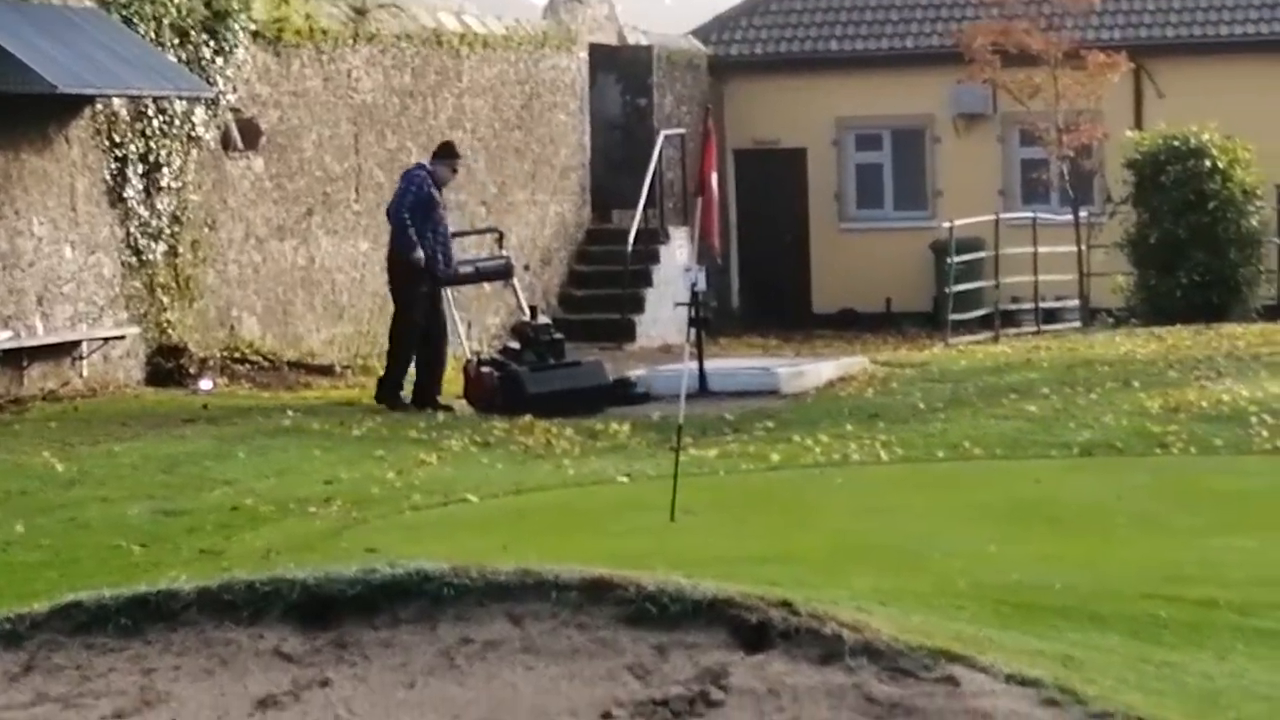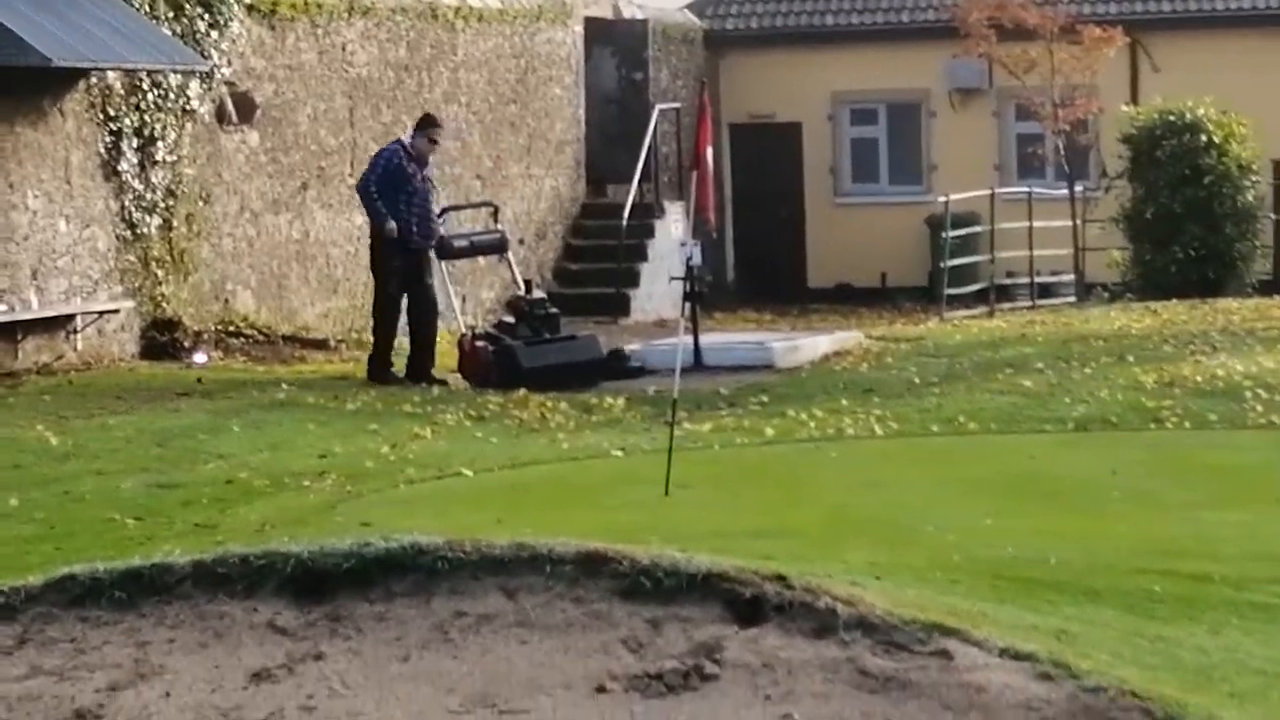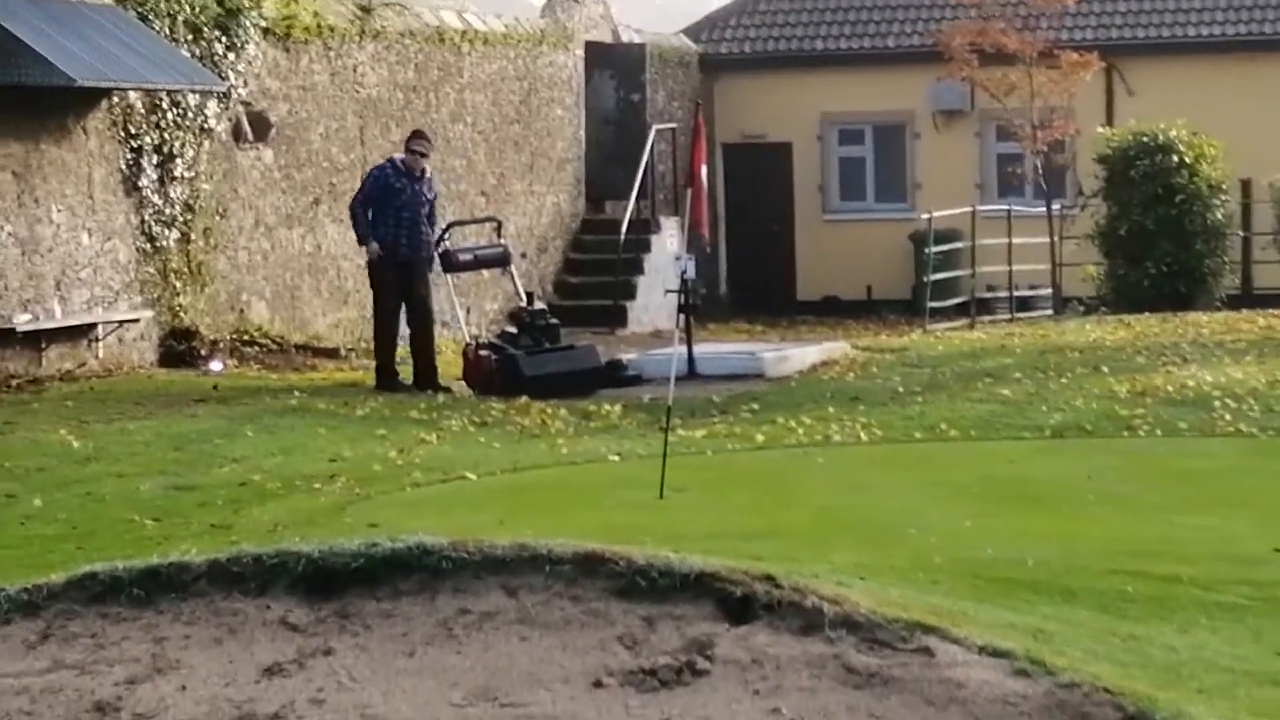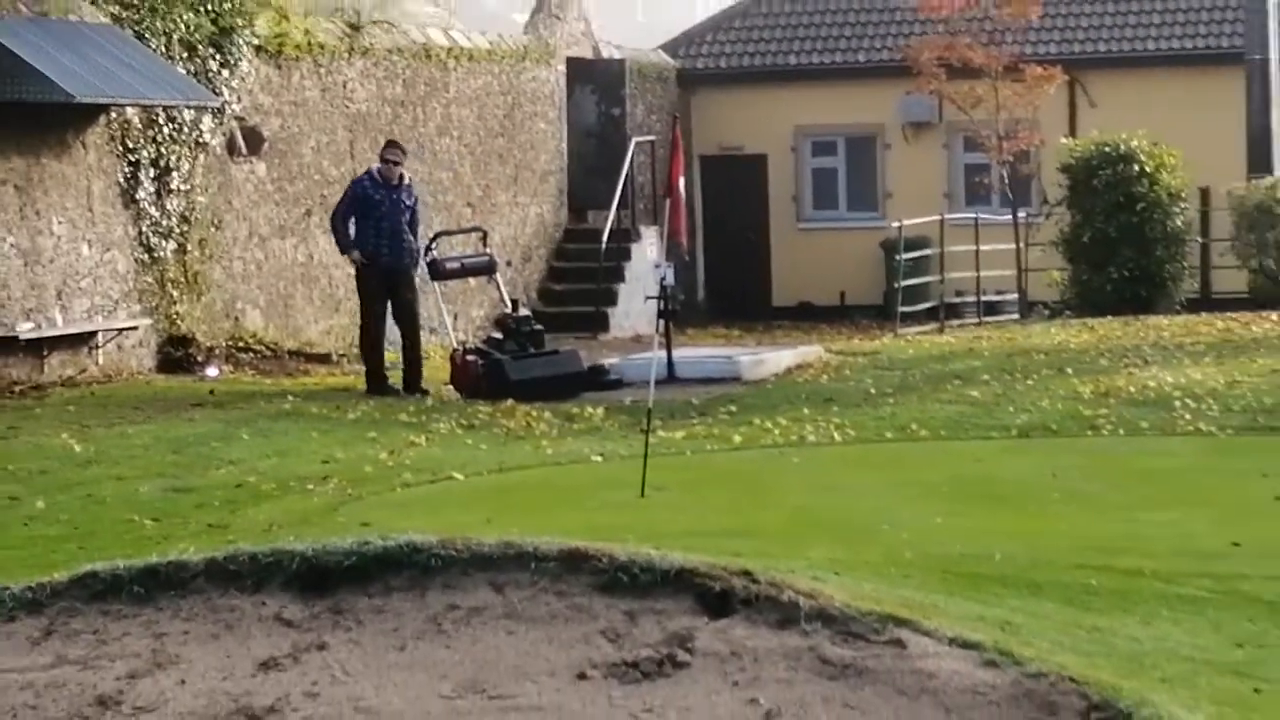
dt=0.2s
person 1, frame 1
left shoulder: (433, 189)
right shoulder: (418, 179)
right elbow: (397, 212)
left wrist: (442, 264)
right wrist: (412, 247)
left hip: (430, 271)
right hip: (411, 267)
left knee: (436, 332)
right knee: (408, 328)
left ankle: (426, 395)
right ankle: (389, 390)
person 1, frame 2
left shoulder: (425, 168)
right shoulder: (392, 155)
right elbow: (366, 186)
left wrist: (431, 239)
right wrist: (384, 219)
left hip: (419, 247)
right hip: (391, 244)
left knee: (426, 307)
right knee: (388, 304)
left ankle: (420, 369)
right ankle: (379, 367)
person 1, frame 3
left shoulder: (428, 184)
right shoulder: (383, 173)
right elbow: (358, 206)
left wrist: (430, 255)
right wrist: (367, 239)
left hip: (417, 260)
right hip: (386, 257)
left knee: (423, 317)
right knee: (387, 317)
left ankle: (426, 377)
right ankle: (386, 376)
person 1, frame 4
left shoulder: (409, 191)
right shoulder: (362, 185)
right elbow: (339, 218)
left wrist: (414, 258)
right wrist: (349, 248)
left hip: (402, 265)
right hip: (371, 265)
left knee: (410, 320)
right knee: (374, 322)
left ankle: (413, 381)
right ankle: (376, 379)
